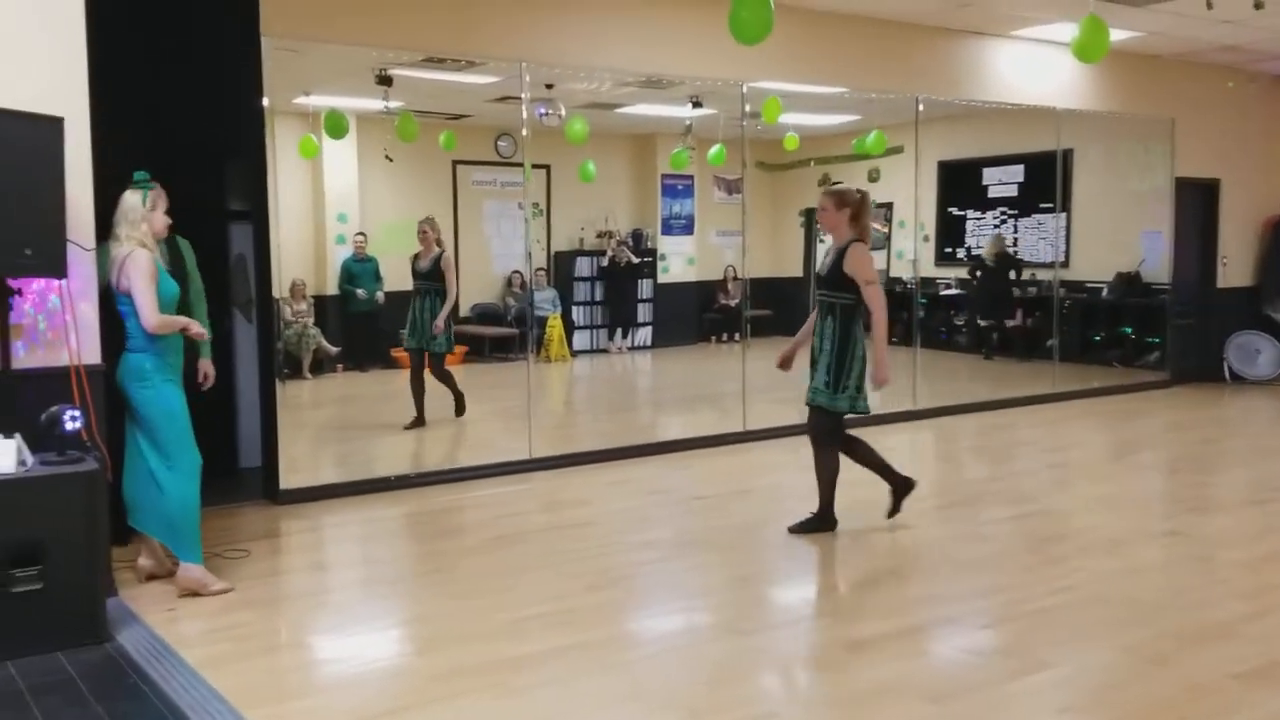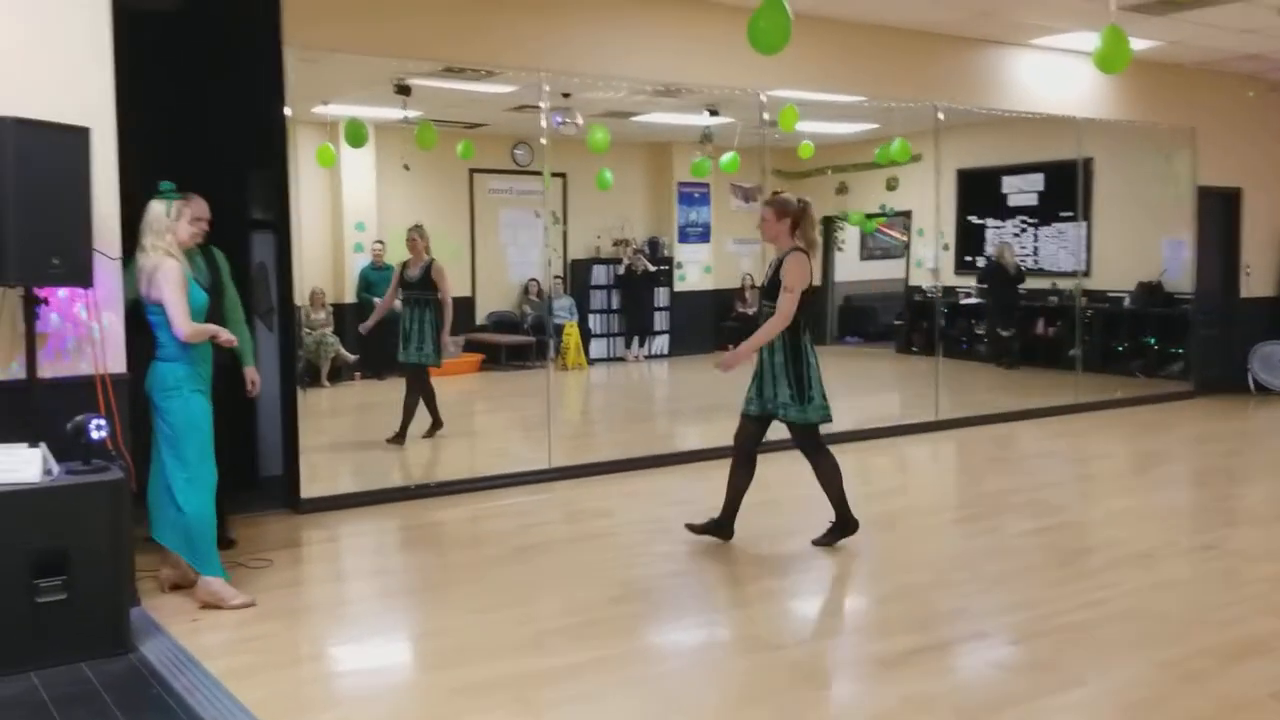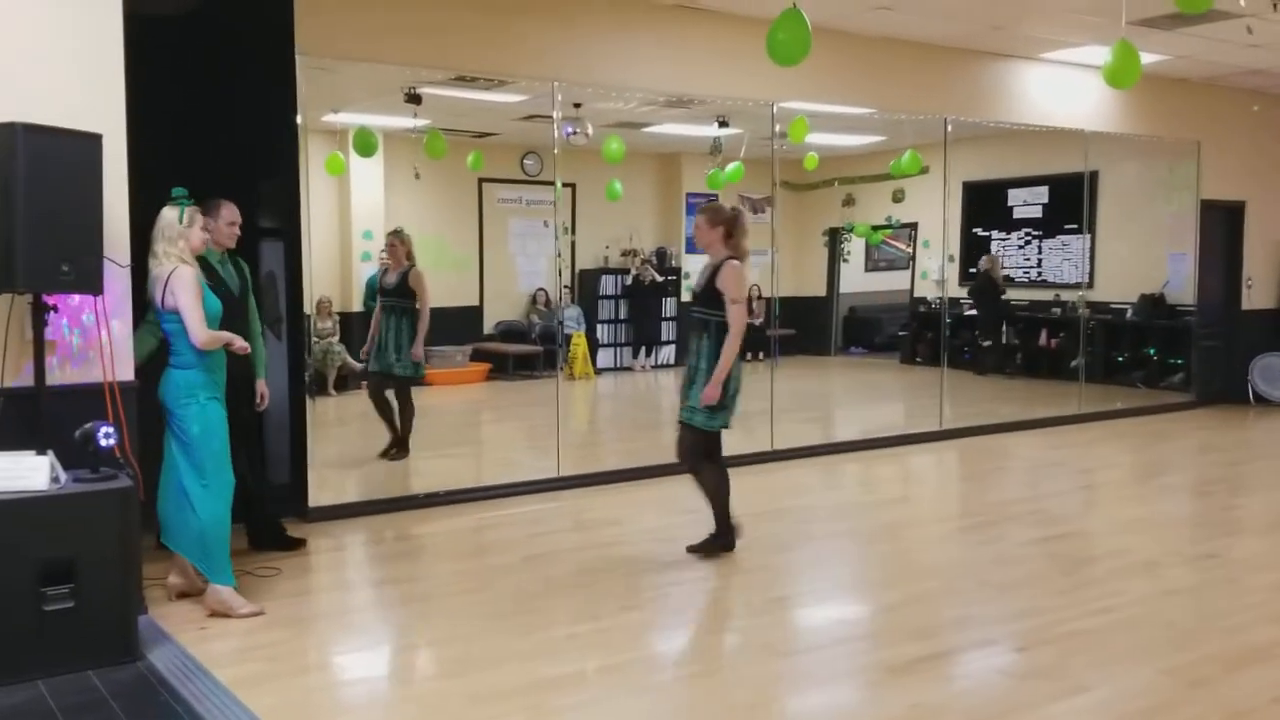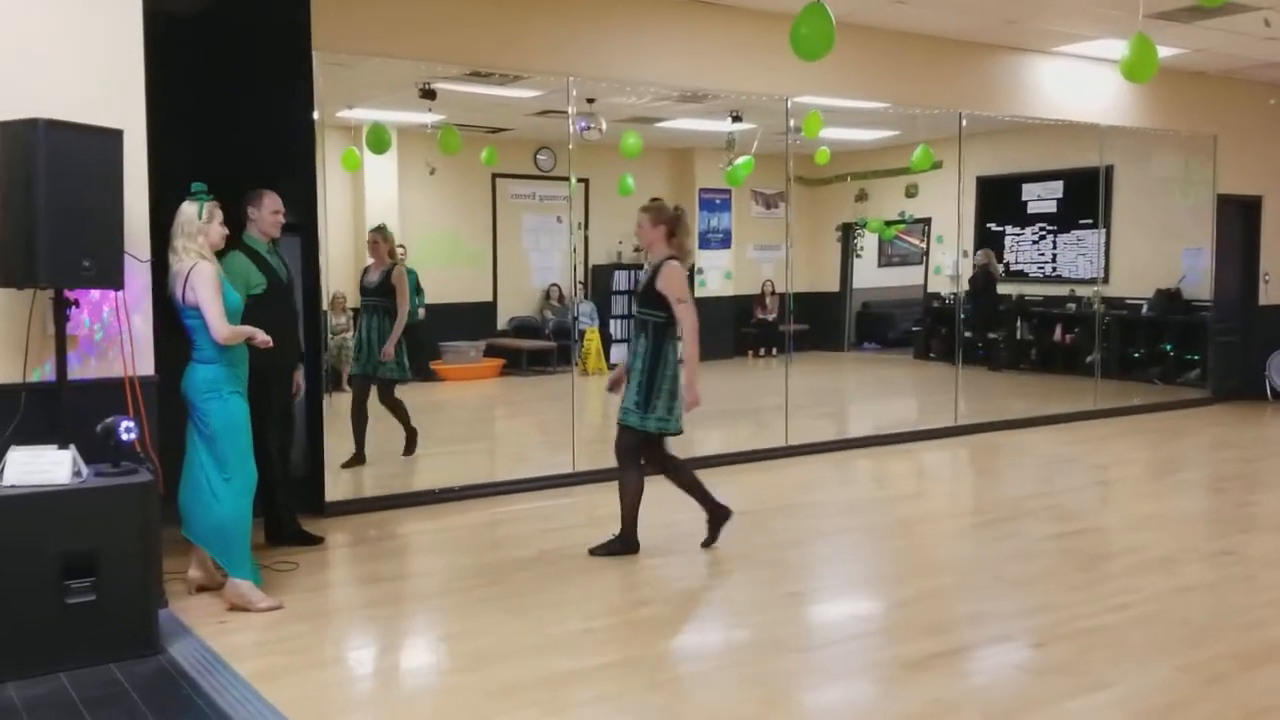
dt=0.3s
person 1, frame 1
left shoulder: (129, 257)
right shoulder: (140, 257)
right elbow: (151, 321)
left wrist: (182, 327)
right wrist: (186, 322)
left hip: (143, 369)
right hip: (152, 372)
left knee: (146, 462)
right knee: (180, 463)
left ankle: (150, 554)
right ankle: (190, 566)
person 1, frame 2
left shoulder: (155, 266)
right shoulder: (169, 266)
right elbow: (184, 330)
left wrist: (211, 335)
right wrist: (215, 330)
left hip: (172, 378)
right hip: (181, 380)
left knee: (173, 472)
right knee: (196, 476)
left ankle: (174, 565)
right ankle: (209, 579)
person 1, frame 3
left shoulder: (164, 276)
right shoulder: (183, 273)
right elbow: (200, 337)
left wrist: (225, 341)
right wrist: (229, 337)
left hip: (181, 385)
right hip: (196, 388)
left knee: (183, 479)
right knee: (212, 481)
left ankle: (182, 572)
right ankle: (219, 587)
person 1, frame 4
left shoulder: (184, 271)
right shoulder: (204, 269)
right elbow: (221, 332)
left wrist: (247, 335)
right wrist: (251, 331)
left hip: (203, 379)
right hip: (219, 383)
left knee: (205, 473)
right knee: (235, 476)
left ankle: (201, 566)
right ankle: (239, 581)
person 2, frame 1
left shoulder: (181, 247)
right shoulder: (114, 251)
left elbow: (196, 302)
left wrist: (204, 353)
left hip: (178, 361)
right knee: (128, 440)
right ankle: (122, 522)
person 2, frame 2
left shoulder: (215, 260)
left elbow: (232, 312)
right elbow: (119, 301)
left wrist: (247, 361)
left hip: (215, 370)
left knee: (219, 447)
left ankle: (213, 526)
person 2, frame 3
left shoulder: (239, 268)
right elbow: (156, 324)
left wrist: (259, 375)
left hip: (240, 377)
left knee: (248, 455)
left ankle: (265, 531)
person 2, frame 4
left shoulder: (276, 257)
right shoulder: (236, 261)
left wrist: (296, 364)
left hip: (281, 370)
right hip: (256, 373)
left knee: (279, 447)
right knee: (266, 449)
left ankle: (281, 525)
right ankle: (283, 526)
person 3, frame 1
left shoulder: (856, 252)
right shoulder: (832, 250)
left elbow: (878, 310)
left wrist: (880, 360)
right wrist: (795, 346)
left hip: (844, 348)
right hip: (825, 348)
left knee: (822, 431)
right knee: (832, 435)
left ankle: (824, 514)
right ankle: (897, 482)
person 3, frame 2
left shoulder: (795, 260)
right shoulder: (780, 259)
left elbow: (783, 317)
left wrist: (742, 351)
left hip: (790, 361)
right hip: (772, 361)
left knee: (810, 443)
right knee: (744, 442)
left ankle: (844, 519)
right ankle: (725, 521)
person 3, frame 3
left shoulder: (730, 269)
right shoulder: (712, 267)
left elbow: (736, 330)
left wrist: (717, 380)
left hip: (716, 368)
right hip: (702, 365)
left knee: (691, 451)
right knee: (708, 453)
left ankle: (725, 529)
right ankle: (722, 529)
person 3, frame 4
left shoulder: (671, 269)
right shoulder: (655, 267)
left elbow: (689, 328)
left wrist: (690, 382)
right wrist: (624, 368)
left hip: (655, 369)
right hip: (643, 367)
left knee: (628, 451)
right knee: (656, 455)
left ankle: (627, 537)
right ankle: (714, 509)
person 4, frame 1
left shoulder: (445, 259)
right shoulder: (414, 259)
left elbow: (451, 293)
left wrist: (441, 318)
right wrist: (410, 321)
left hip: (436, 314)
right hip: (417, 314)
left knee: (436, 367)
right knee: (416, 368)
left ankle: (458, 396)
right ankle: (419, 415)
person 4, frame 2
left shoulder: (434, 267)
right shoulder: (402, 268)
left elbow: (447, 301)
right elbow: (388, 298)
left wrist: (446, 332)
right wrist: (370, 322)
left hip: (427, 325)
right hip: (407, 325)
left knee: (413, 379)
right knee: (421, 379)
left ankle: (403, 432)
right ankle: (436, 420)
person 4, frame 3
left shoulder: (414, 274)
right shoulder: (383, 273)
left elbow: (424, 311)
left wrist: (418, 344)
right wrist: (369, 341)
left hip: (405, 336)
right hip: (383, 336)
left knee: (402, 393)
right knee: (374, 391)
left ankle: (404, 444)
right ankle: (396, 435)
person 4, frame 4
left shoulder: (397, 272)
right shoulder: (365, 271)
left elbow: (403, 311)
left wrist: (391, 342)
left hip: (387, 337)
right hip: (364, 336)
left knee: (386, 396)
right knee: (358, 396)
left ankle: (410, 432)
right ankle: (359, 452)
